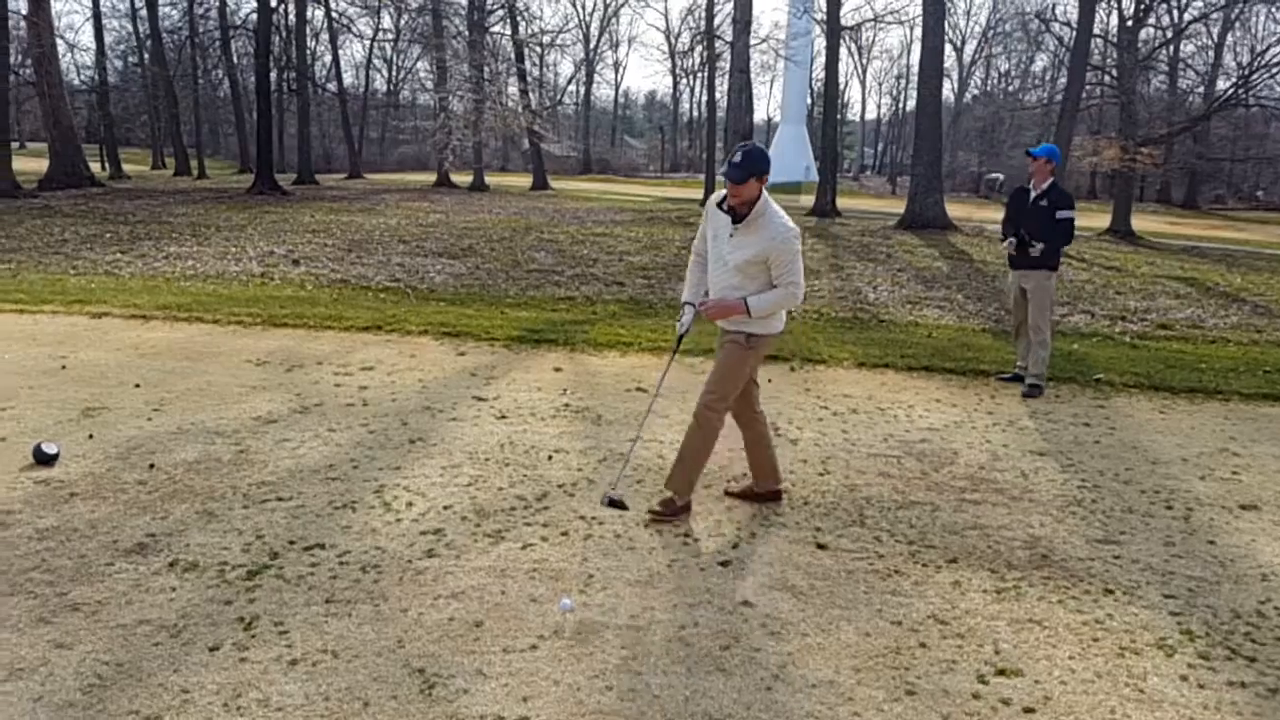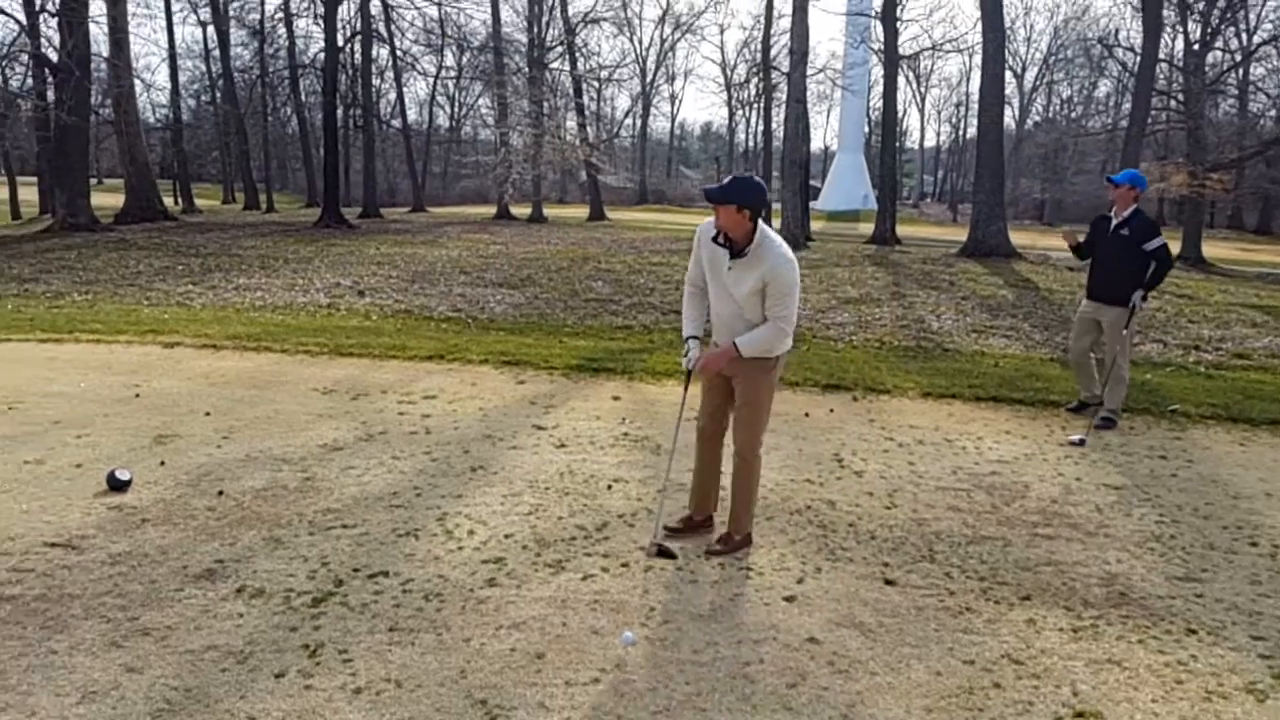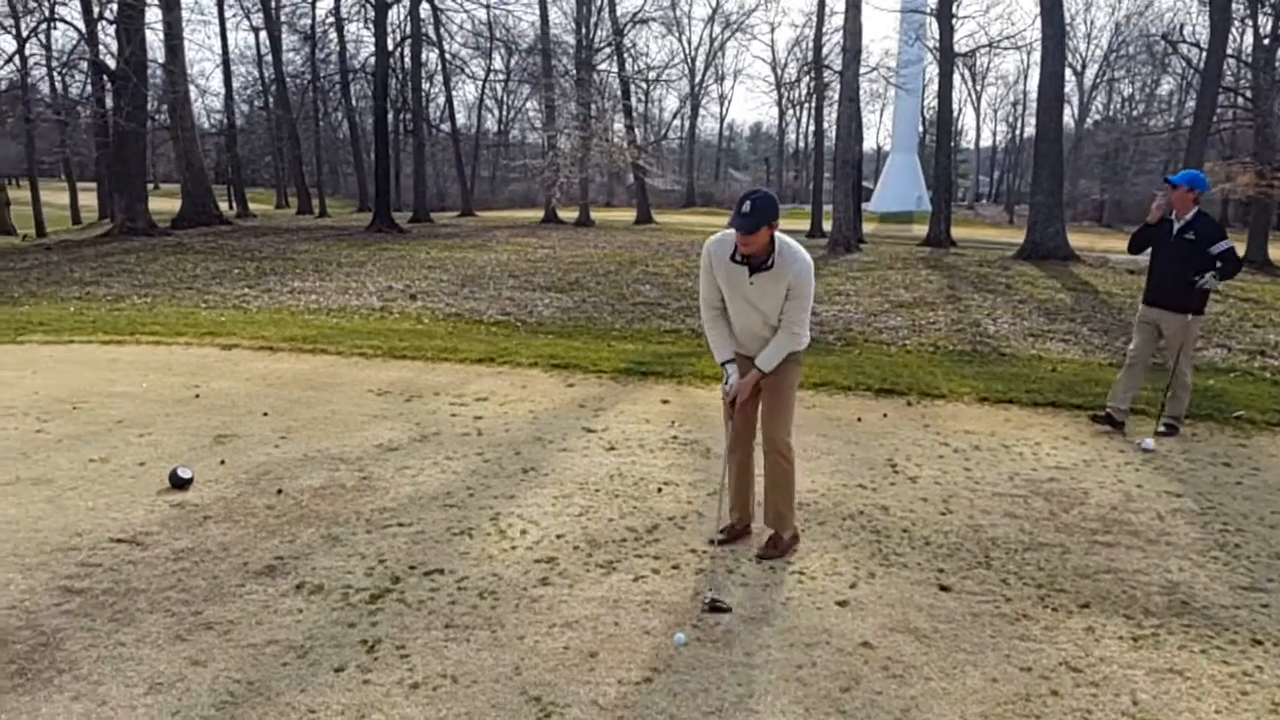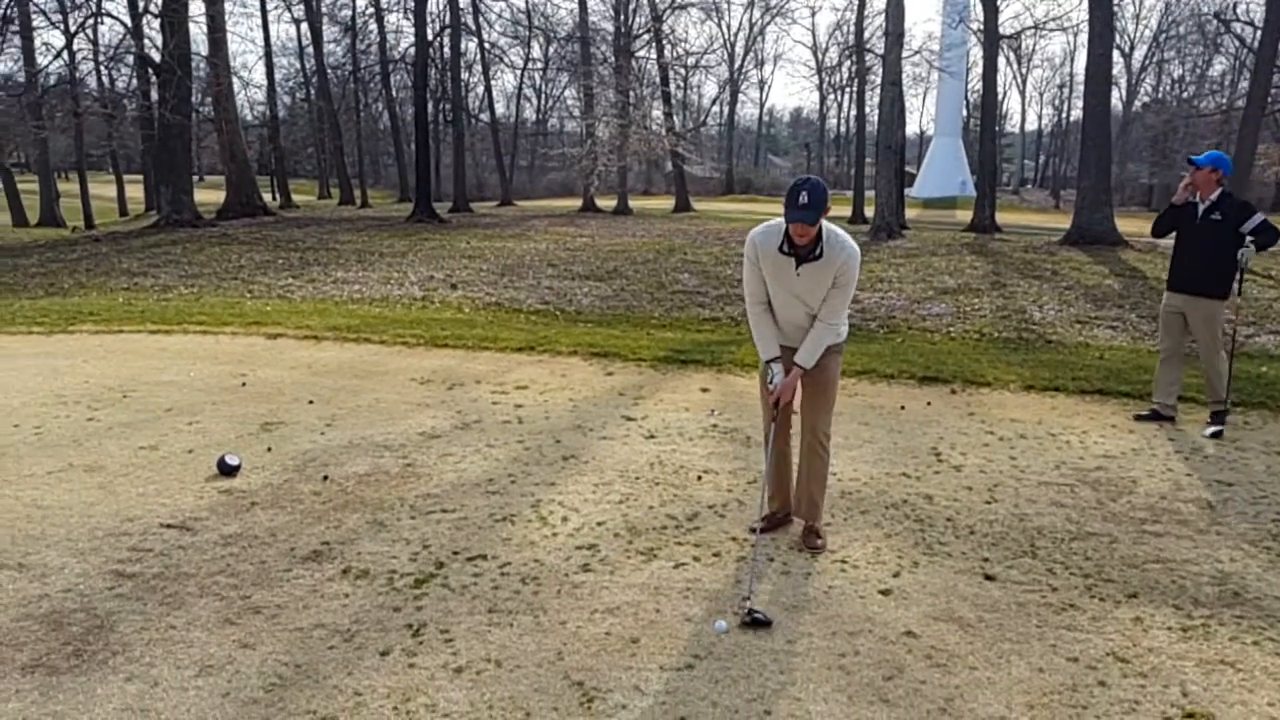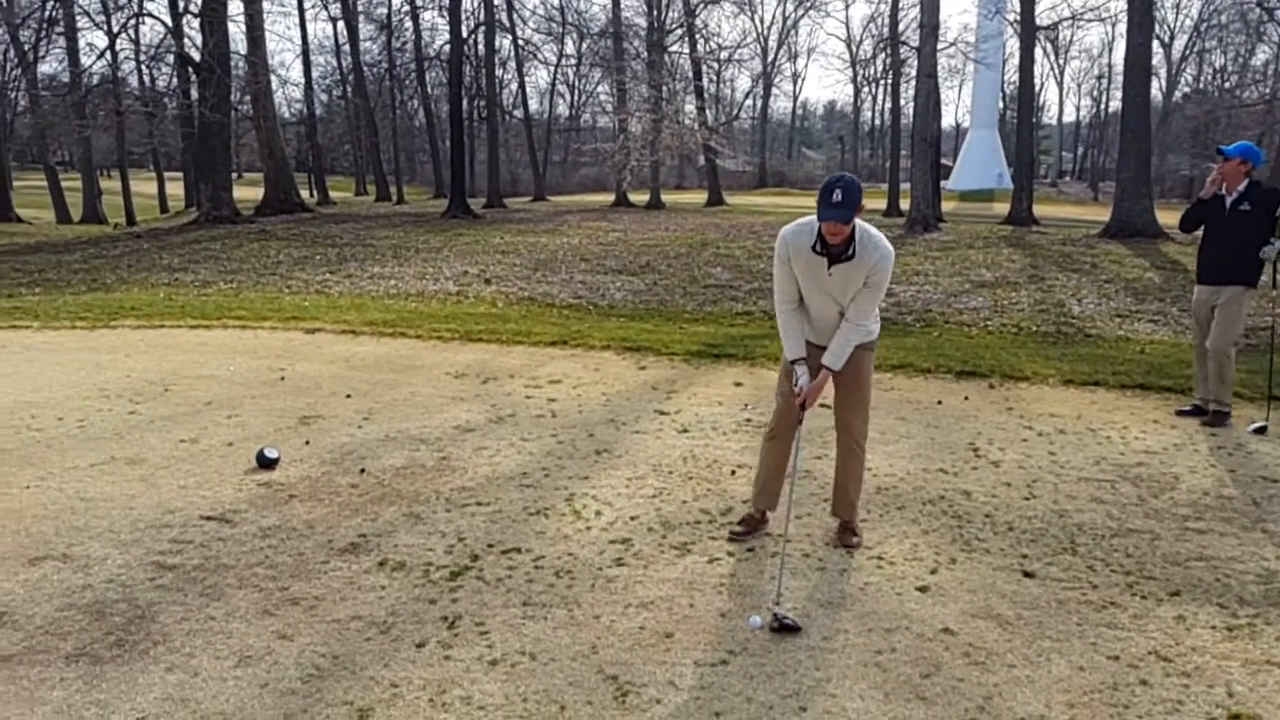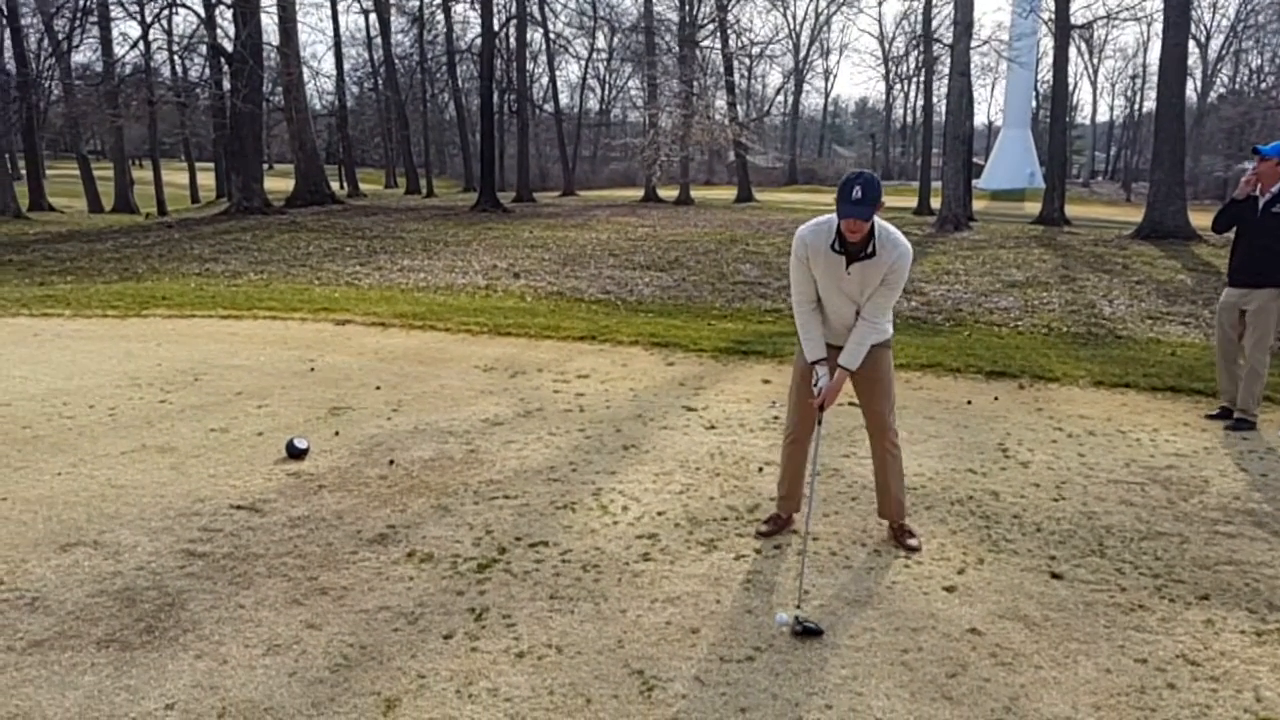
dt=0.5s
person 1, frame 1
left shoulder: (780, 232)
right shoulder: (716, 205)
left elbow: (791, 293)
right elbow: (699, 255)
left wrist: (739, 305)
right wrist: (690, 302)
left hip: (752, 334)
right hip: (728, 327)
left knee: (708, 409)
right knee: (744, 405)
left ankle: (679, 495)
right ankle: (767, 483)
person 1, frame 2
left shoulder: (778, 261)
right shoulder: (707, 234)
left elbow: (780, 327)
right elbow: (695, 287)
left wrist: (730, 350)
right wrist: (693, 337)
left hip: (760, 360)
right hip: (721, 351)
left knee: (745, 445)
right knee: (708, 430)
left ankle: (739, 530)
right ankle: (700, 512)
person 1, frame 3
left shoulder: (798, 263)
right shoulder: (714, 250)
left elbow: (793, 330)
right elbow: (712, 310)
left wrist: (755, 375)
right wrist: (728, 364)
left hip: (782, 357)
right hip: (738, 354)
left knee: (776, 441)
right knee: (738, 438)
left ankle: (783, 530)
right ankle: (740, 518)
person 1, frame 4
left shoulder: (846, 252)
right shoulder: (759, 241)
left elbow: (829, 321)
right elbow: (756, 305)
left wrist: (796, 372)
right wrist: (774, 362)
left hip: (823, 348)
right hip: (777, 344)
left knee: (816, 432)
right knee: (774, 427)
left ankle: (811, 519)
right ankle: (780, 506)
person 1, frame 5
left shoulder: (879, 252)
right shoulder: (790, 239)
left elbow: (856, 320)
right elbow: (786, 305)
left wrist: (824, 376)
right wrist: (800, 365)
left hip: (854, 344)
right hip: (804, 341)
left knee: (852, 431)
right knee: (781, 424)
left ankle: (847, 517)
right ankle: (759, 510)
person 1, frame 6
left shoulder: (898, 250)
right shoulder: (808, 238)
left elbow: (872, 319)
right elbow: (804, 305)
left wrist: (841, 376)
right wrist: (819, 364)
left hip: (871, 344)
right hip: (817, 340)
left knee: (883, 430)
right knee: (797, 428)
left ankle: (896, 520)
right ankle: (785, 509)
person 2, frame 1
left shoulder: (1061, 197)
right shoulder: (1019, 194)
left elbow: (1066, 234)
right elbow: (1008, 221)
left wrist: (1044, 246)
right wrist: (1010, 239)
left hip: (1042, 270)
right hip: (1017, 268)
left knee: (1038, 325)
right knee: (1020, 322)
left ankle: (1036, 379)
right ankle: (1023, 369)
person 2, frame 2
left shoulder: (1145, 226)
right shoulder: (1101, 222)
left elbow: (1164, 261)
right elbow: (1086, 253)
left wrist: (1143, 290)
right wrist: (1075, 244)
left hip: (1121, 305)
right hip: (1092, 300)
left knee: (1116, 359)
right knee: (1078, 348)
left ankle: (1110, 412)
right ankle: (1092, 397)
person 2, frame 3
left shoulder: (1208, 228)
right shoulder: (1162, 223)
left elbow: (1234, 262)
right elbow: (1133, 248)
left wrist: (1216, 276)
right wrist: (1151, 220)
left hip: (1183, 312)
right hip: (1150, 306)
left knee: (1179, 368)
right knee: (1135, 359)
left ankle: (1172, 419)
right ankle: (1116, 413)
person 2, frame 4
left shoulder: (1235, 207)
right shoulder: (1186, 205)
right elbow: (1157, 231)
left wrist: (1252, 247)
right wrist: (1177, 201)
left hip: (1209, 296)
right hip: (1175, 292)
left knee: (1211, 353)
right knee: (1168, 350)
left ankle: (1219, 406)
right ankle: (1163, 407)
person 2, frame 5
right shoulder: (1214, 197)
right elbow: (1186, 226)
right wrist: (1205, 195)
left hip: (1237, 286)
right hip: (1205, 284)
left knee: (1220, 346)
right knee: (1202, 346)
left ankle: (1221, 407)
right ankle: (1204, 402)
person 2, frame 6
right shoulder: (1248, 198)
right elbow: (1219, 226)
right wrist: (1239, 195)
right hip: (1235, 286)
left knee: (1255, 353)
right knee: (1225, 348)
left ankle: (1246, 413)
right ankle: (1230, 403)
